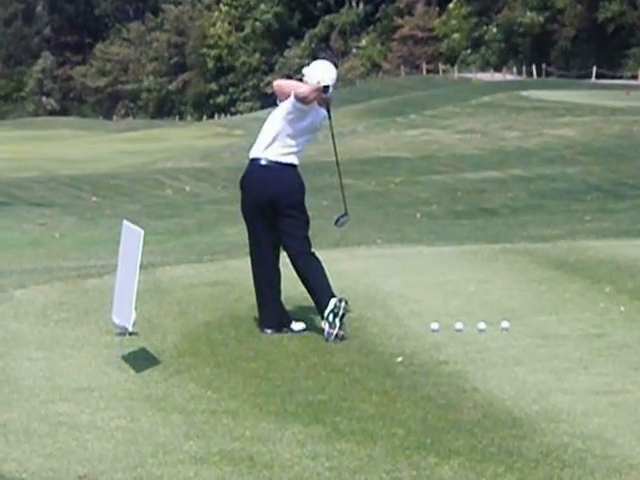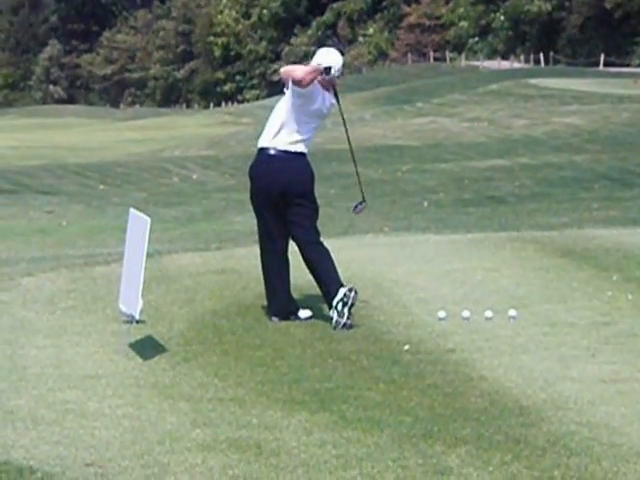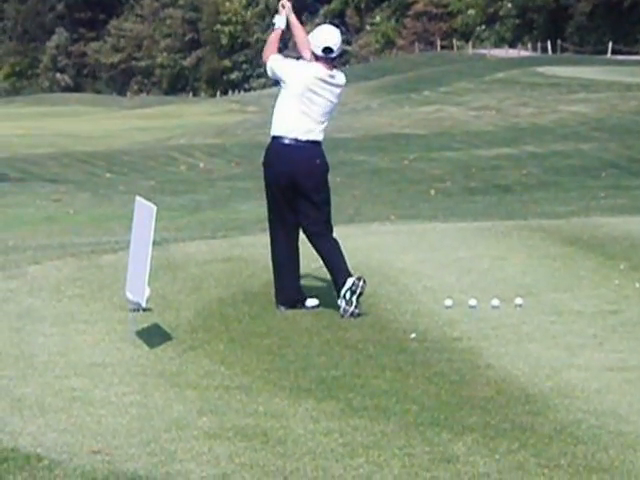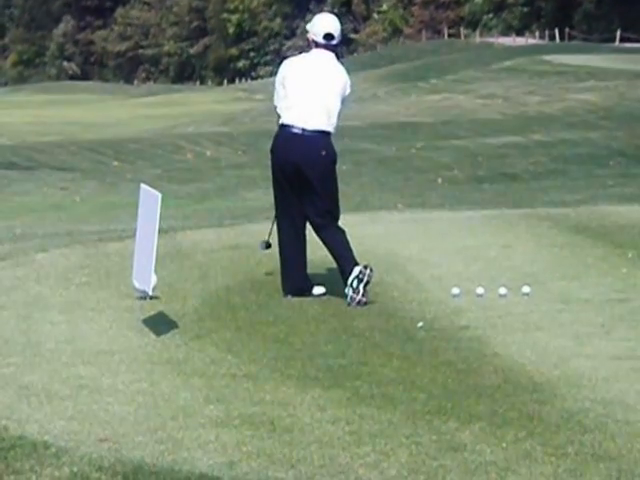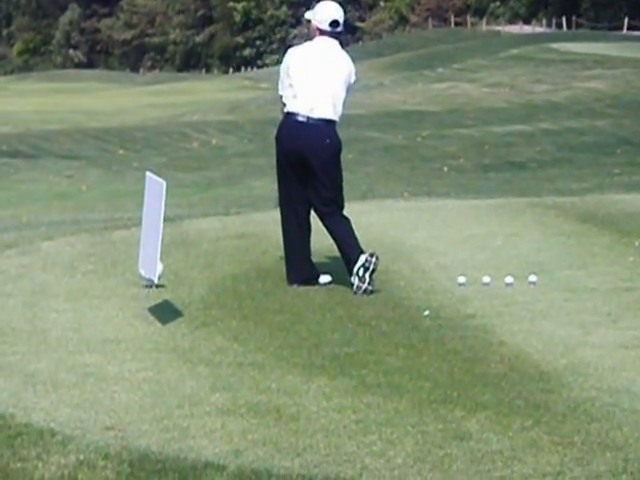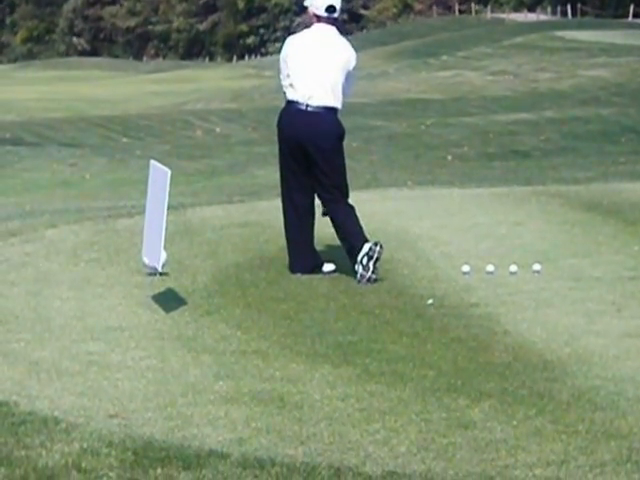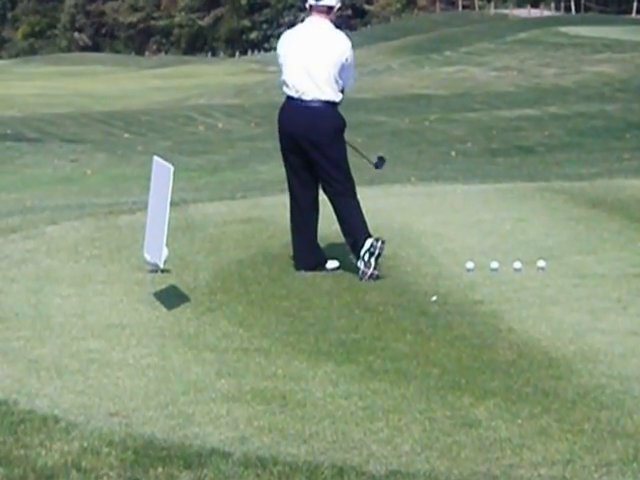
dt=0.7s
person 1, frame 1
left shoulder: (302, 105)
right shoulder: (320, 114)
left elbow: (301, 93)
right elbow: (279, 85)
left wrist: (315, 88)
right wrist: (320, 93)
left hip: (258, 177)
right hip: (287, 179)
left knee: (264, 253)
right knee: (300, 249)
left ankle: (272, 318)
right ankle: (329, 303)
person 1, frame 2
left shoulder: (306, 89)
right shoulder: (327, 101)
left elbow: (292, 74)
right elbow: (292, 73)
left wrist: (317, 69)
right wrist: (327, 77)
left hip: (267, 166)
right hip: (297, 168)
left knee: (272, 241)
right knee: (309, 237)
left ankle: (281, 306)
right ankle: (336, 292)
person 1, frame 3
left shoulder: (296, 72)
right shoulder: (338, 81)
left elbow: (268, 57)
right elbow: (307, 52)
left hip: (279, 153)
right hip: (311, 157)
left knee: (283, 228)
right knee: (319, 228)
left ankle: (288, 295)
right ankle: (345, 281)
person 1, frame 4
left shoulder: (290, 65)
right shoulder: (341, 75)
left elbow: (279, 109)
right elbow: (334, 111)
left hip: (286, 142)
right hip: (318, 146)
left knee: (289, 216)
right knee: (324, 217)
left ankle: (295, 283)
right ankle: (352, 270)
person 1, frame 5
left shoulder: (295, 53)
right shoulder: (345, 63)
left elbow: (284, 96)
right elbow: (340, 103)
left hip: (291, 130)
right hip: (322, 134)
left knee: (293, 204)
right knee: (329, 205)
left ankle: (300, 272)
right ankle: (357, 259)
person 1, frame 6
left shoulder: (293, 42)
right shoulder: (345, 50)
left elbow: (285, 83)
right elbow: (344, 92)
left hip: (292, 119)
right hip: (324, 123)
left knee: (296, 192)
right knee: (333, 193)
left ankle: (303, 260)
right ankle: (360, 248)
person 1, frame 7
left shoulder: (287, 38)
right shoulder: (340, 41)
left elbow: (287, 78)
right elbow: (344, 86)
left hip: (291, 114)
right hip: (323, 118)
left knee: (300, 189)
right knee: (340, 187)
left ankle: (308, 256)
right ankle: (363, 244)
